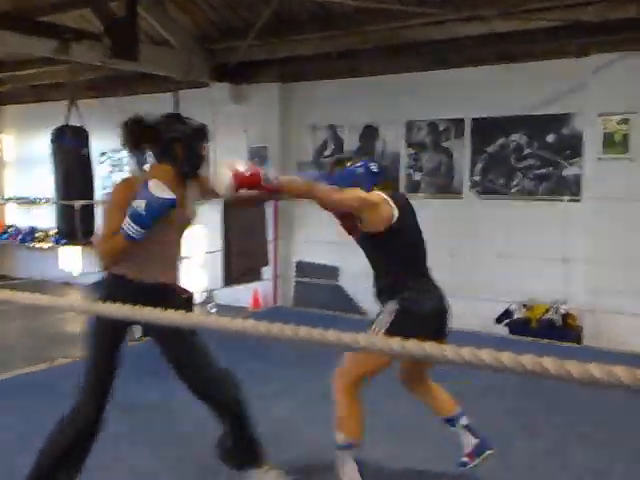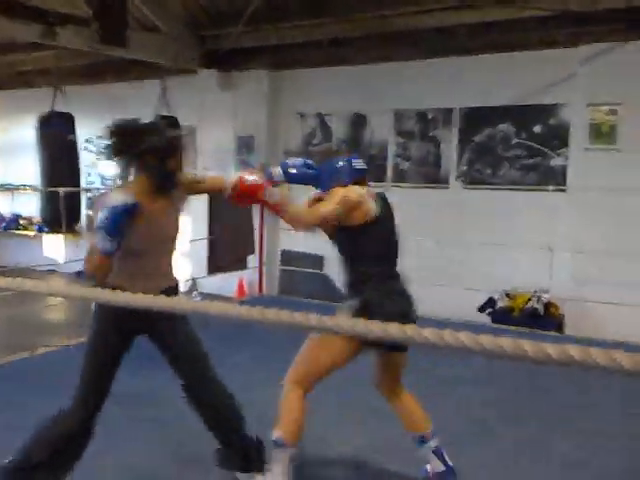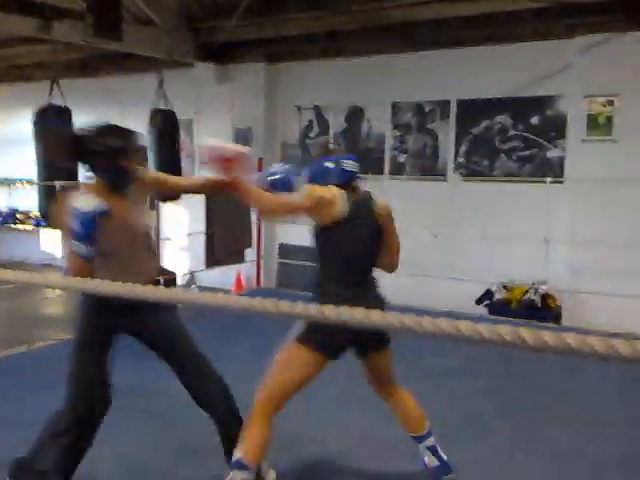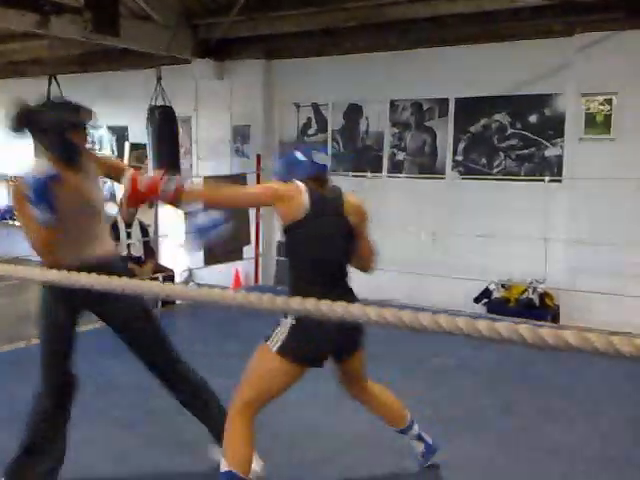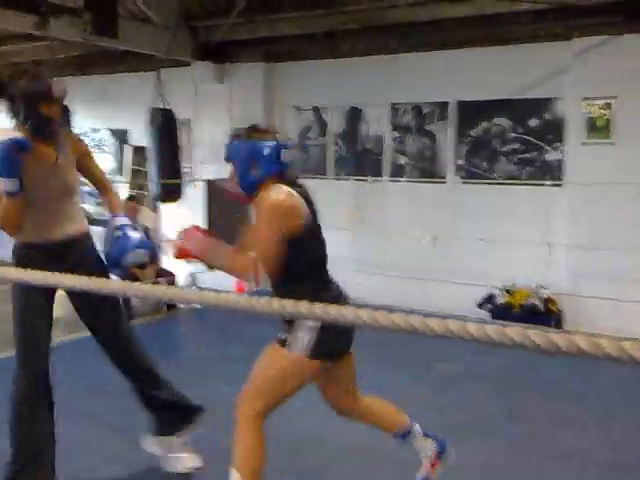
dt=0.1s
person 1, frame 1
left shoulder: (192, 183)
right shoulder: (129, 189)
right elbow: (106, 256)
right wrist: (140, 218)
left hip: (163, 297)
right hip: (121, 294)
left knee: (211, 383)
right knee: (91, 401)
person 1, frame 2
left shoulder: (177, 189)
right shoulder: (115, 204)
left elbow: (225, 186)
right elbow: (94, 274)
right wrist: (108, 234)
right hip: (116, 306)
left knee: (209, 393)
right knee: (85, 406)
person 1, frame 3
left shoulder: (139, 182)
right shoulder: (75, 205)
left elbow: (194, 185)
right elbow: (77, 276)
right wrist: (83, 238)
left hip: (147, 299)
right hip: (102, 307)
left knee: (204, 382)
right knee: (84, 403)
person 1, frame 4
left shoulder: (92, 163)
right elbow: (47, 254)
right wrist: (42, 202)
left hip: (109, 274)
right hip: (60, 284)
left knee: (165, 361)
right knee: (55, 386)
left ankle: (229, 440)
person 1, frame 5
left shoulder: (71, 143)
left elbow: (106, 190)
left wrist: (123, 226)
left hip: (79, 254)
right hip: (33, 261)
left knee: (122, 347)
left ankle: (168, 429)
person 2, frame 1
left shoulder: (369, 201)
right shoulder: (394, 201)
left elbow: (310, 190)
left wrist: (256, 179)
right wrist: (349, 218)
left hip: (405, 309)
right hip: (432, 303)
left knee: (344, 384)
right knee: (416, 381)
right ankle: (473, 441)
person 2, frame 2
left shoulder: (351, 198)
right shoulder: (376, 201)
left elbow: (306, 220)
left wrist: (264, 190)
left hip: (368, 308)
right hip: (399, 307)
left knee: (295, 382)
right knee: (392, 389)
person 2, frame 3
left shoulder: (324, 197)
right shoulder: (380, 207)
left elbow: (268, 207)
left wrist: (234, 174)
right hip: (370, 310)
left knee: (263, 406)
right knee: (387, 387)
person 2, frame 4
left shoulder: (290, 193)
right shoulder: (352, 205)
left elbow: (216, 195)
right elbow: (366, 263)
left wrist: (157, 187)
left hip: (309, 322)
left knee: (240, 410)
right knee: (359, 387)
right ankle: (421, 442)
person 2, frame 5
left shoulder: (274, 201)
right shoulder: (284, 193)
left elbow: (252, 270)
left wrist: (203, 248)
left hip: (315, 322)
left knee: (248, 409)
right knee: (347, 403)
right ankle: (427, 446)
